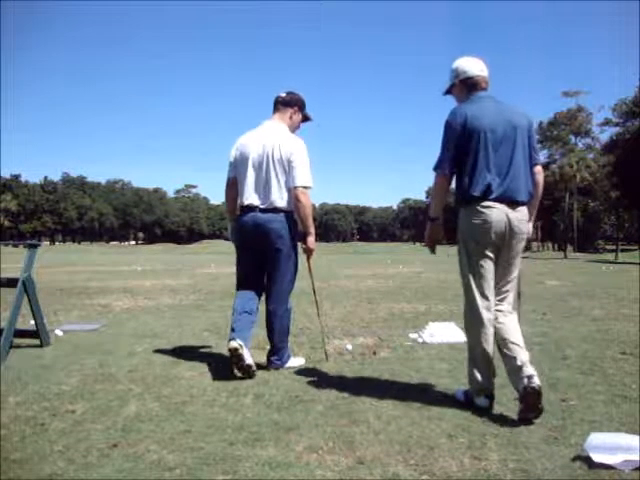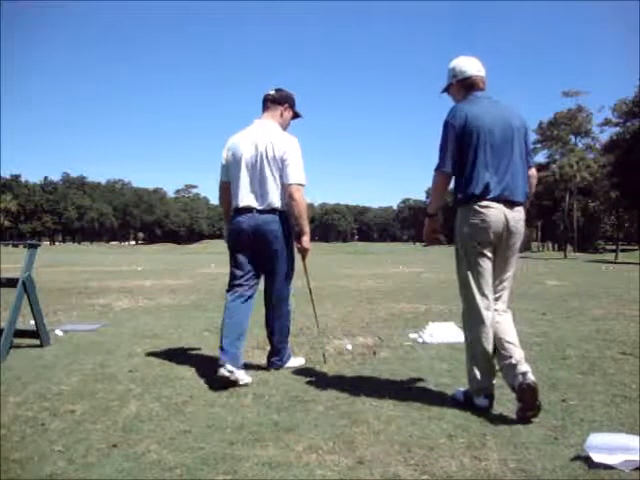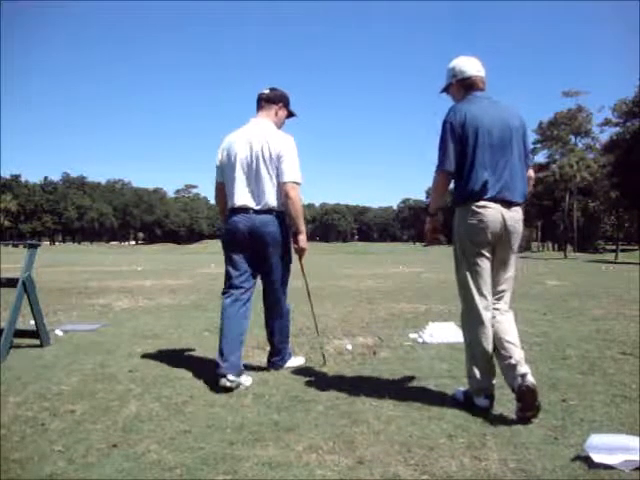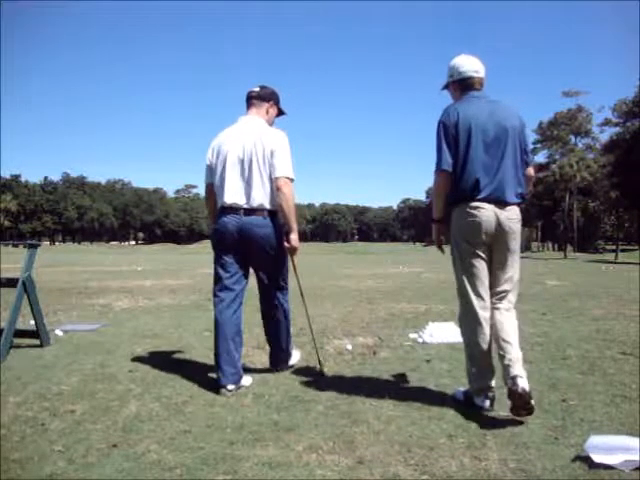
dt=0.1s
person 1, frame 1
left shoulder: (461, 115)
right shoulder: (520, 117)
left elbow: (444, 177)
right elbow: (538, 174)
left wrist: (433, 220)
right wrist: (530, 216)
left hip: (479, 214)
right hip: (517, 214)
left knee: (480, 306)
right knee: (504, 304)
left ankle: (481, 390)
right ankle: (525, 376)
person 1, frame 2
left shoulder: (459, 114)
right shoulder: (515, 117)
left elbow: (444, 175)
right elbow: (531, 175)
left wrist: (431, 216)
left hip: (477, 213)
right hip: (513, 214)
left knee: (479, 306)
right knee: (499, 303)
left ankle: (481, 390)
right ankle: (520, 374)
person 1, frame 3
left shoulder: (457, 114)
right shoulder: (514, 117)
left elbow: (445, 174)
right elbow: (529, 175)
left wrist: (432, 214)
left hip: (474, 213)
right hip: (512, 214)
left knee: (478, 305)
right knee: (501, 303)
left ankle: (481, 390)
right ankle: (521, 375)
person 1, frame 4
left shoulder: (453, 114)
right shoulder: (512, 116)
left elbow: (444, 175)
right elbow: (529, 174)
left wrist: (437, 219)
left hip: (470, 213)
right hip: (509, 214)
left knee: (476, 305)
right knee: (504, 302)
left ankle: (481, 390)
right ankle: (516, 379)
person 2, frame 1
left shoulder: (244, 140)
right shoulder: (293, 143)
left elbow: (231, 189)
right elbow: (300, 195)
left wrist: (233, 223)
right wrist: (309, 232)
left hip: (247, 220)
right hip: (278, 222)
left knee: (247, 287)
right knee: (279, 293)
left ankle: (239, 338)
right ankle: (279, 356)
person 2, frame 2
left shoulder: (234, 141)
right shoulder: (286, 142)
left elbow: (224, 191)
right elbow: (294, 193)
left wrist: (230, 224)
right wrist: (304, 232)
left hip: (241, 222)
right hip: (274, 223)
left knee: (239, 290)
right knee: (278, 294)
left ankle: (230, 360)
right ankle: (279, 357)
person 2, frame 3
left shoulder: (229, 141)
right shoulder: (281, 140)
left elbow: (220, 192)
right elbow: (290, 191)
left wrist: (228, 224)
right wrist: (300, 231)
left hip: (237, 222)
right hip: (271, 223)
left knee: (235, 293)
right knee: (276, 294)
left ankle: (229, 369)
right ankle: (279, 356)
person 2, frame 4
left shoulder: (220, 140)
right shoulder: (274, 137)
left elbow: (210, 193)
right elbow: (282, 187)
left wrist: (217, 227)
right wrist: (293, 230)
left hip: (227, 222)
right hip: (263, 222)
left knee: (227, 298)
right knee: (275, 294)
left ankle: (229, 375)
right ankle: (281, 358)
